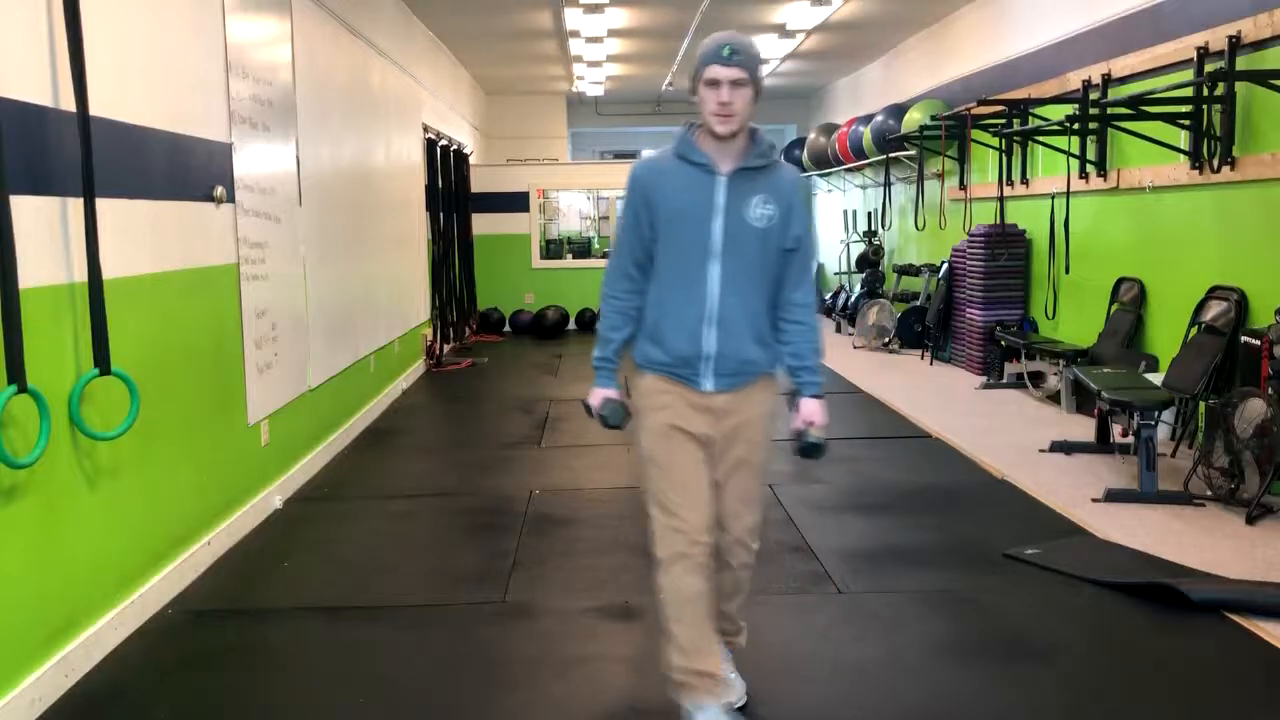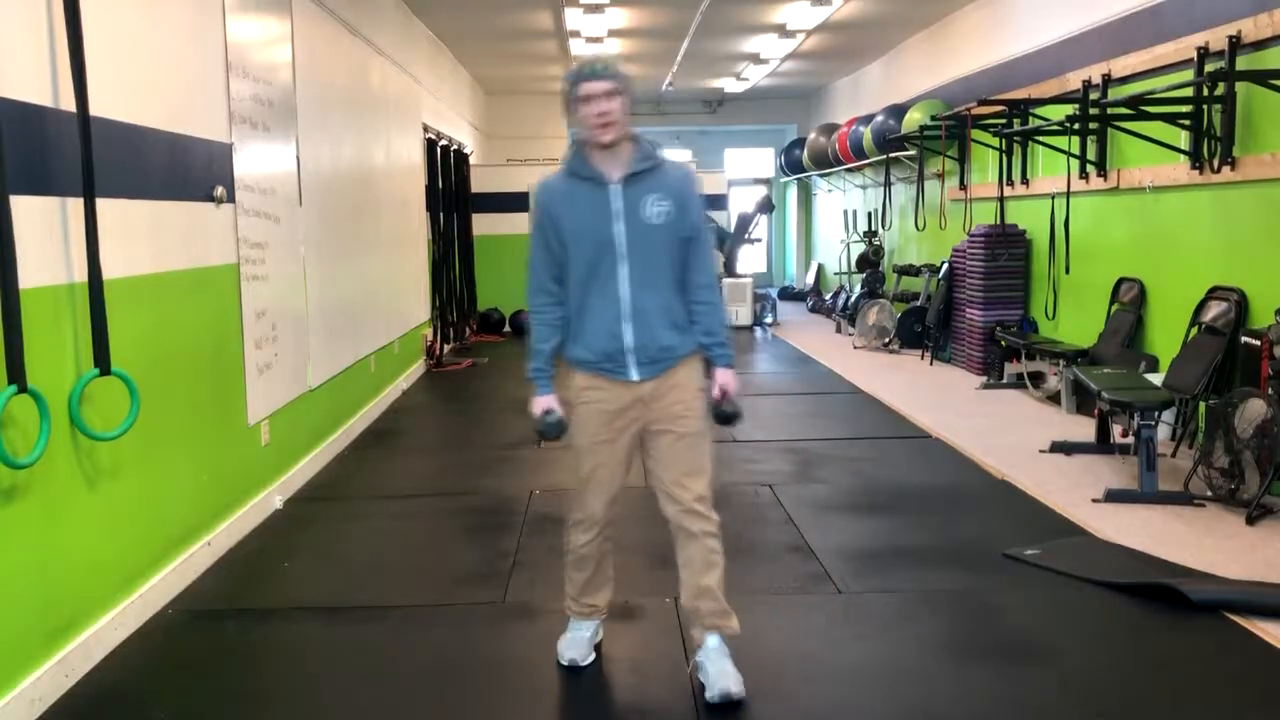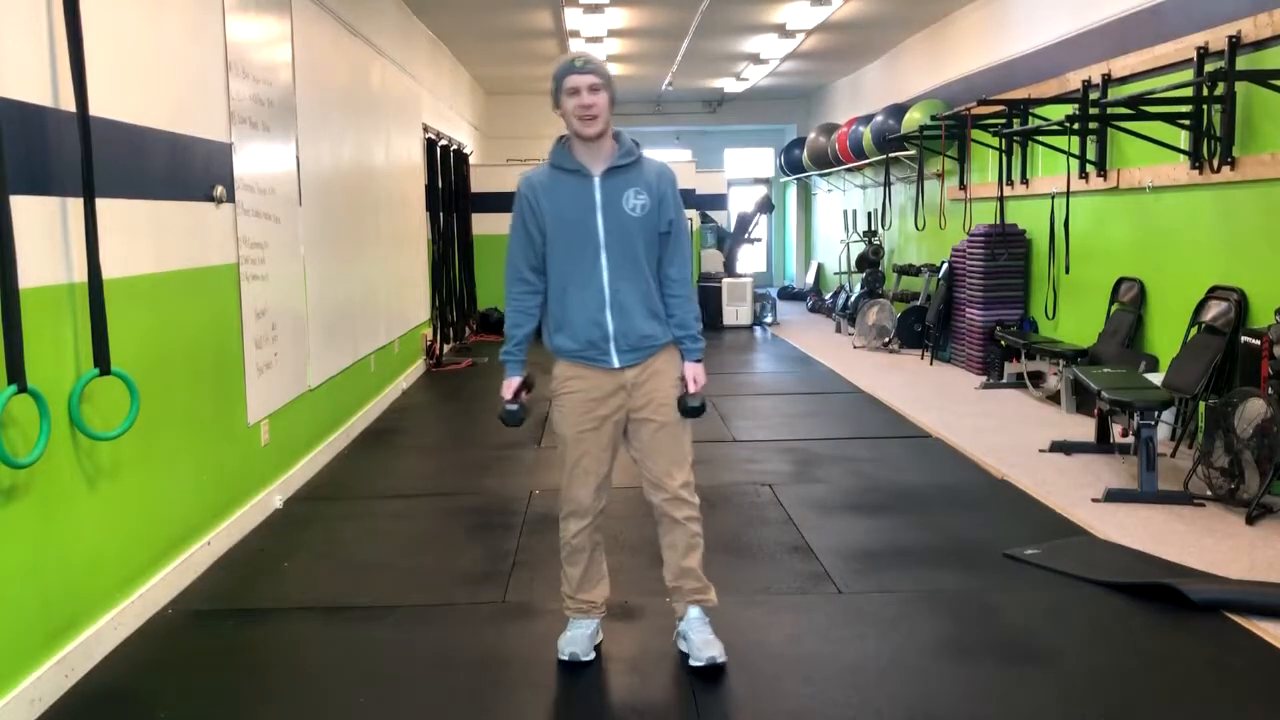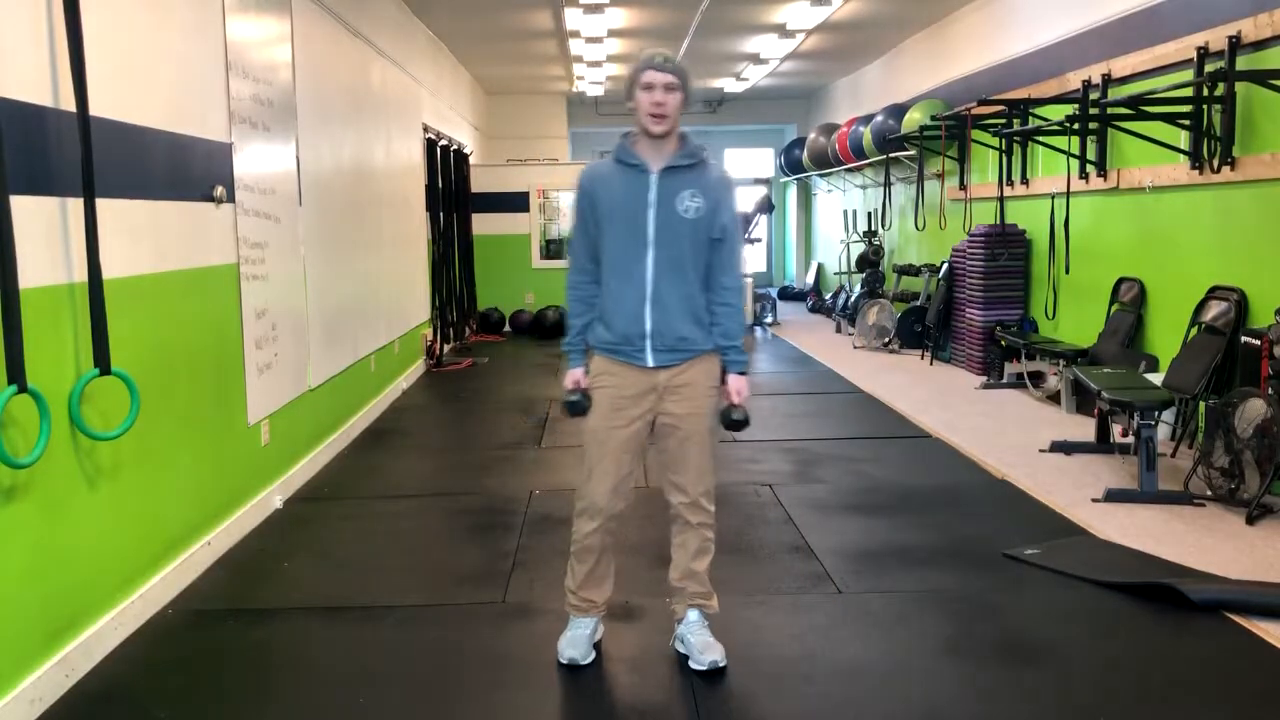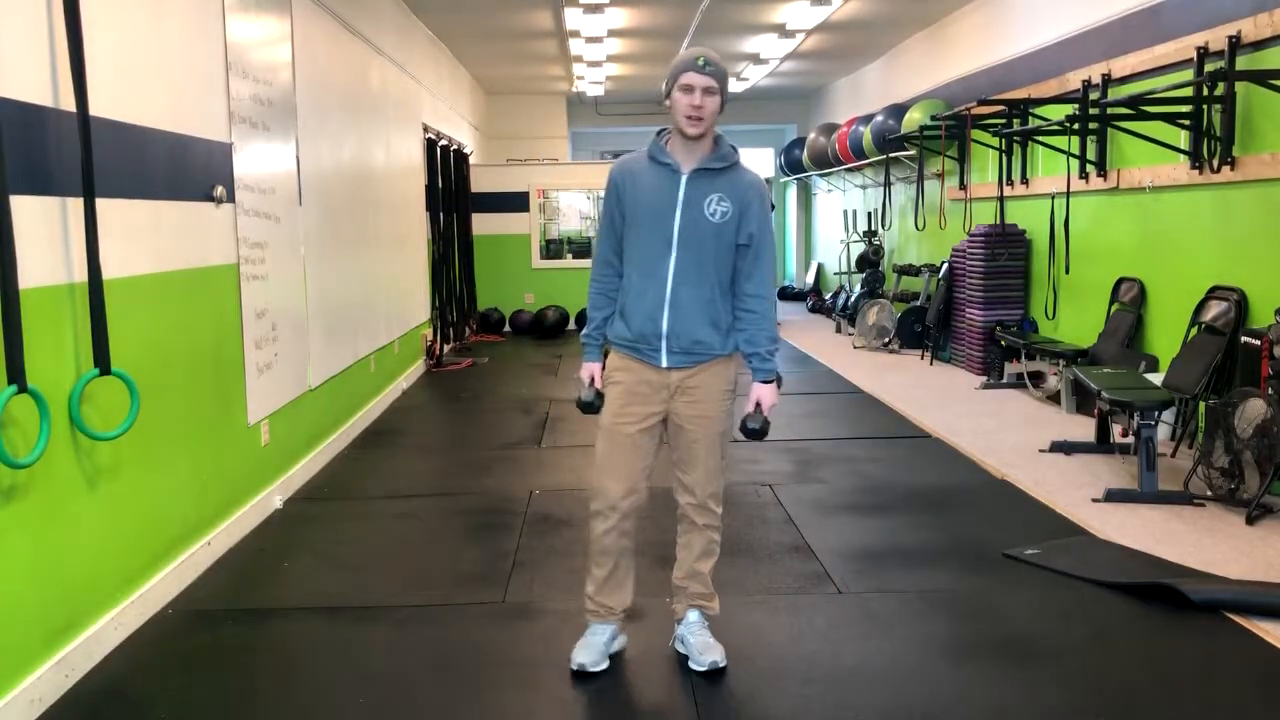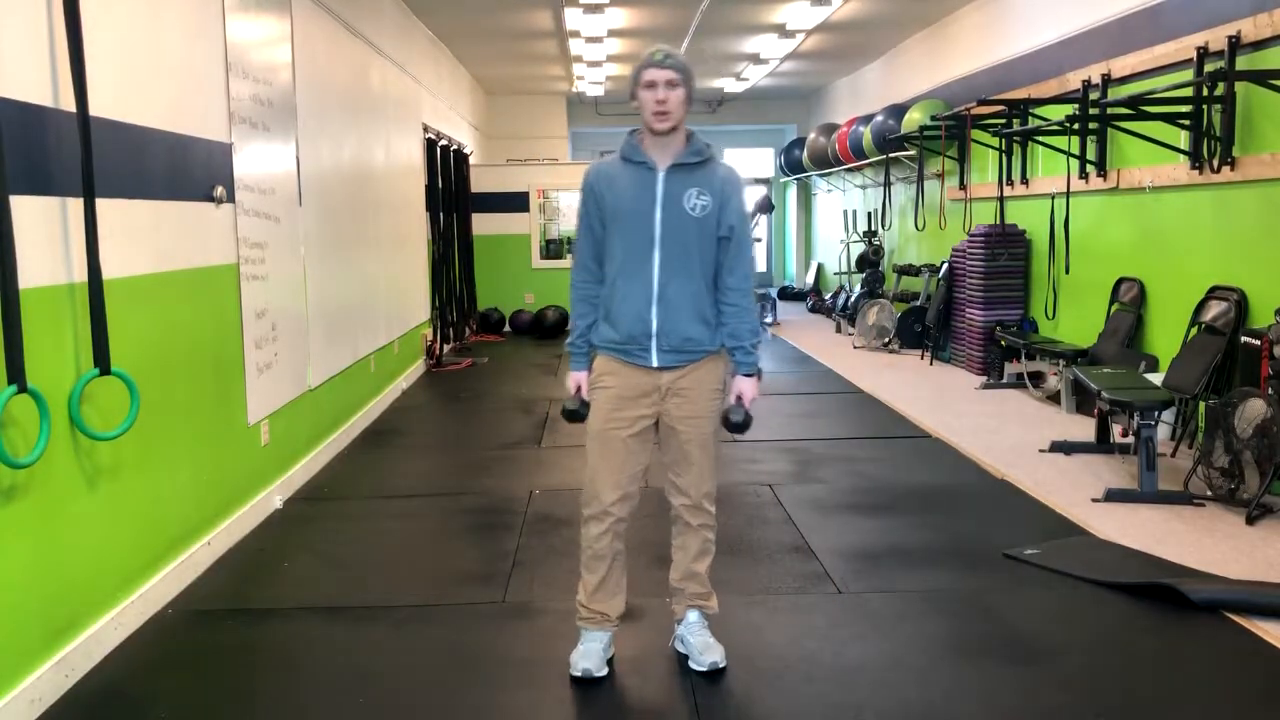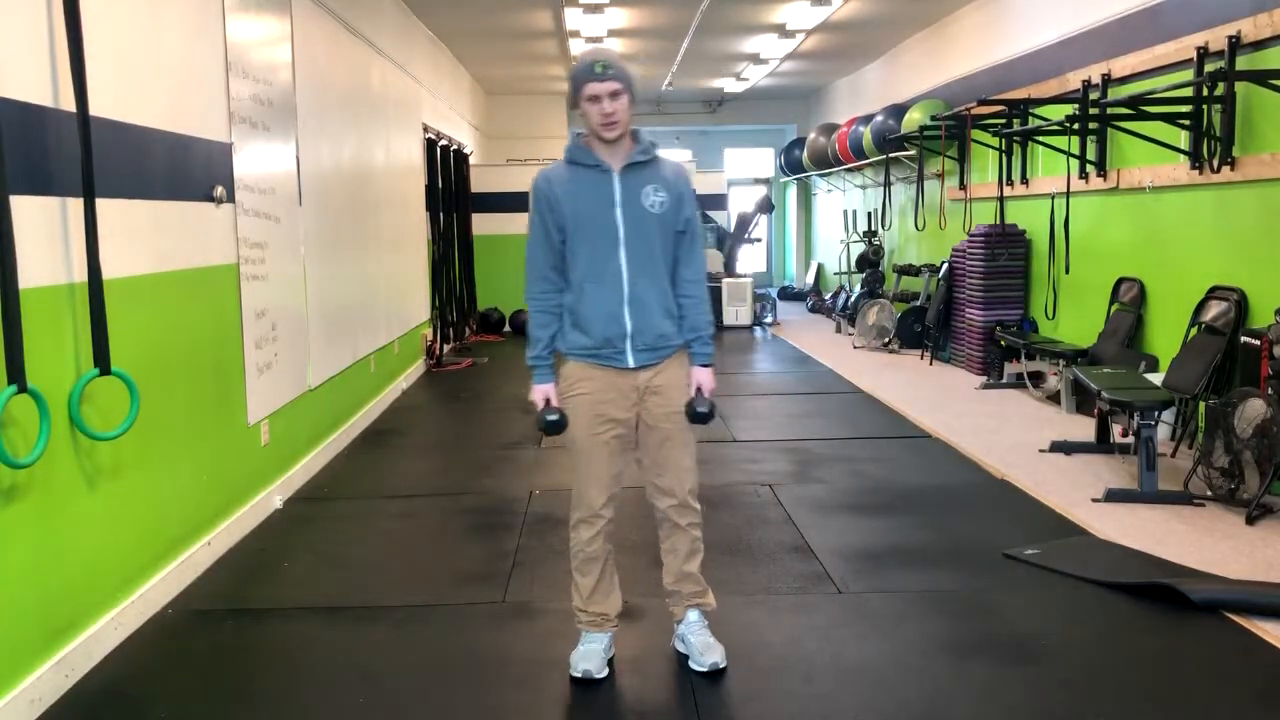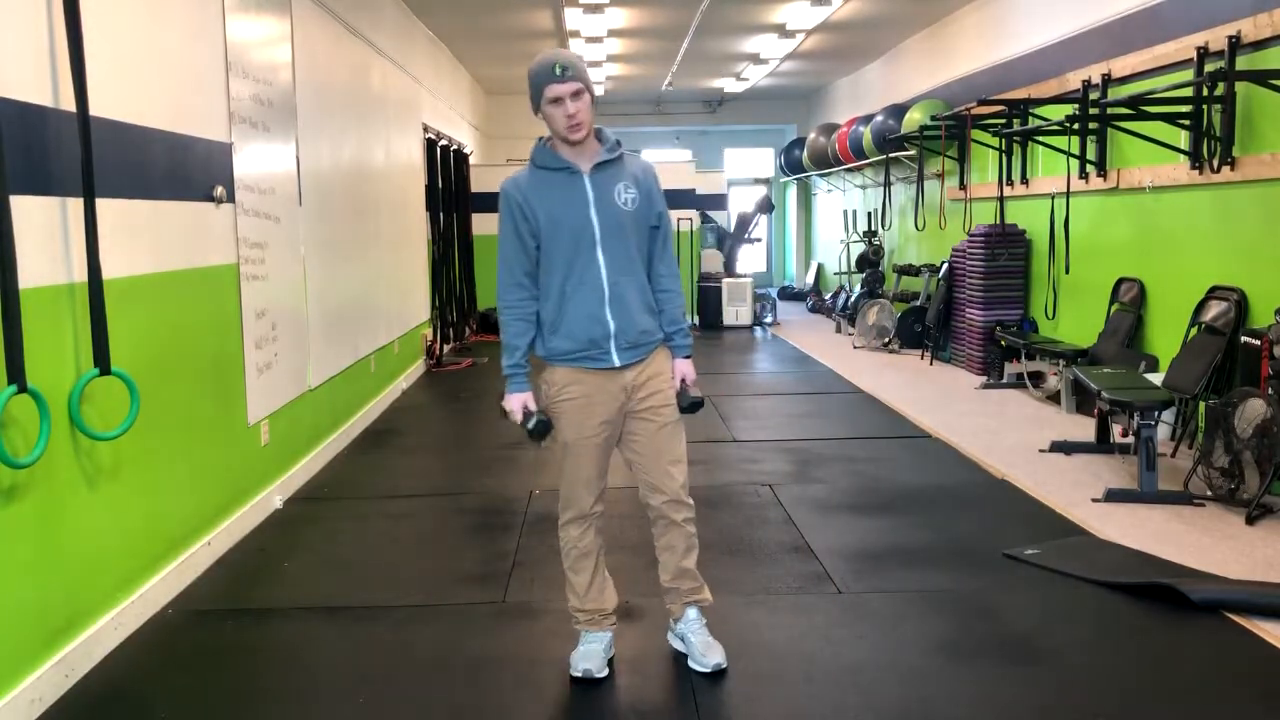
dt=0.5s
person 1, frame 1
left shoulder: (785, 186)
right shoulder: (652, 178)
left elbow: (798, 295)
right elbow: (626, 283)
left wrist: (810, 386)
right wrist: (603, 372)
left hip: (748, 391)
right hip: (667, 389)
left knee: (738, 538)
right knee: (682, 542)
left ankle: (719, 646)
person 1, frame 2
left shoulder: (676, 182)
right shoulder: (554, 196)
left elbow: (701, 279)
right elbow: (545, 295)
left wrist: (720, 358)
right wrist: (540, 380)
left hip: (675, 374)
right hip: (596, 381)
left knee: (693, 510)
right knee: (590, 513)
left ankle: (712, 640)
right ankle: (584, 617)
person 1, frame 3
left shoulder: (657, 179)
right shoulder: (537, 188)
left elbow: (678, 274)
right elbow: (524, 282)
left wrist: (692, 352)
right wrist: (514, 362)
left hip: (656, 363)
right hip: (579, 371)
left knee: (675, 494)
right knee: (580, 504)
left ankle: (692, 614)
right ankle: (584, 615)
person 1, frame 4
left shoulder: (713, 183)
right shoulder: (597, 180)
left elbow: (727, 282)
right elbow: (583, 276)
left wrist: (736, 362)
right wrist: (576, 355)
left hip: (692, 368)
right hip: (615, 367)
left knee: (692, 501)
right knee: (597, 500)
left ankle: (692, 616)
right ankle: (584, 614)
person 1, frame 5
left shoulder: (744, 188)
right shoulder: (627, 176)
left elbow: (756, 287)
right elbow: (606, 270)
left wrist: (765, 371)
right wrist: (592, 348)
left hip: (708, 369)
right hip: (630, 364)
left knee: (701, 503)
right knee: (612, 501)
left ankle: (693, 618)
right ankle: (604, 620)
person 1, frame 6
left shoulder: (721, 182)
right shoulder: (603, 180)
left elbow: (736, 281)
right elbow: (587, 276)
left wrist: (745, 364)
right wrist: (577, 357)
left hip: (698, 367)
right hip: (617, 367)
left knee: (695, 502)
right knee: (606, 505)
left ankle: (692, 618)
right ankle: (597, 627)
person 1, frame 7
left shoulder: (671, 178)
right shoulder: (553, 185)
left elbow: (691, 276)
right elbow: (544, 285)
left wrist: (702, 356)
right wrist: (541, 369)
left hip: (666, 366)
right hip: (589, 371)
left knee: (678, 501)
right knee: (592, 509)
left ankle: (689, 617)
right ankle: (595, 628)
person 1, frame 8
left shoulder: (638, 175)
right shoulder: (522, 190)
left elbow: (663, 270)
right elbow: (516, 291)
left wrist: (681, 348)
right wrist: (516, 378)
left hip: (649, 365)
right hip: (573, 375)
left knee: (671, 497)
right knee: (579, 510)
left ankle: (687, 617)
right ankle: (594, 628)
